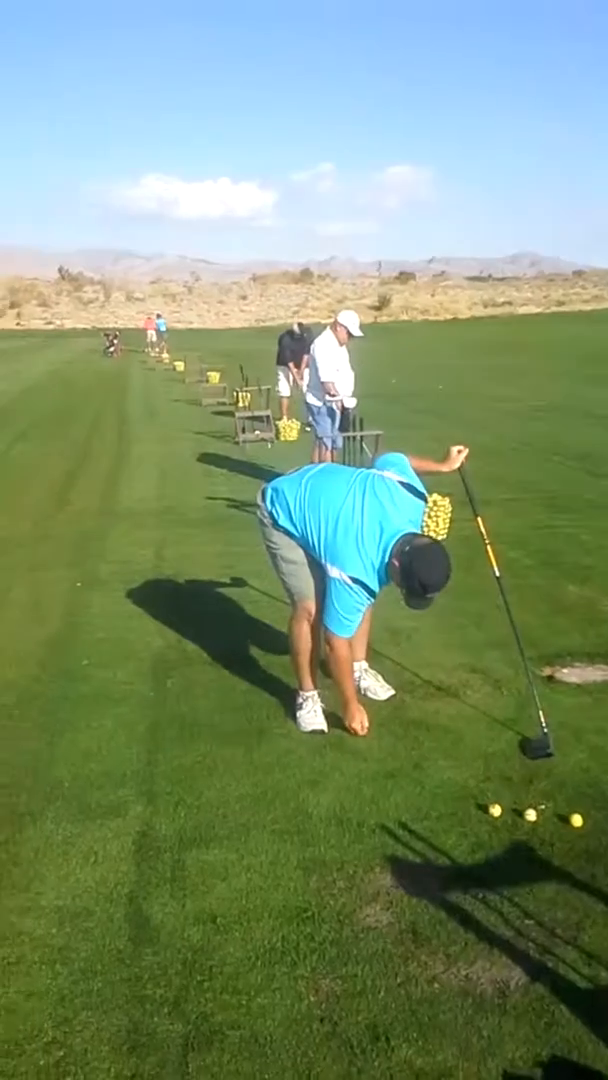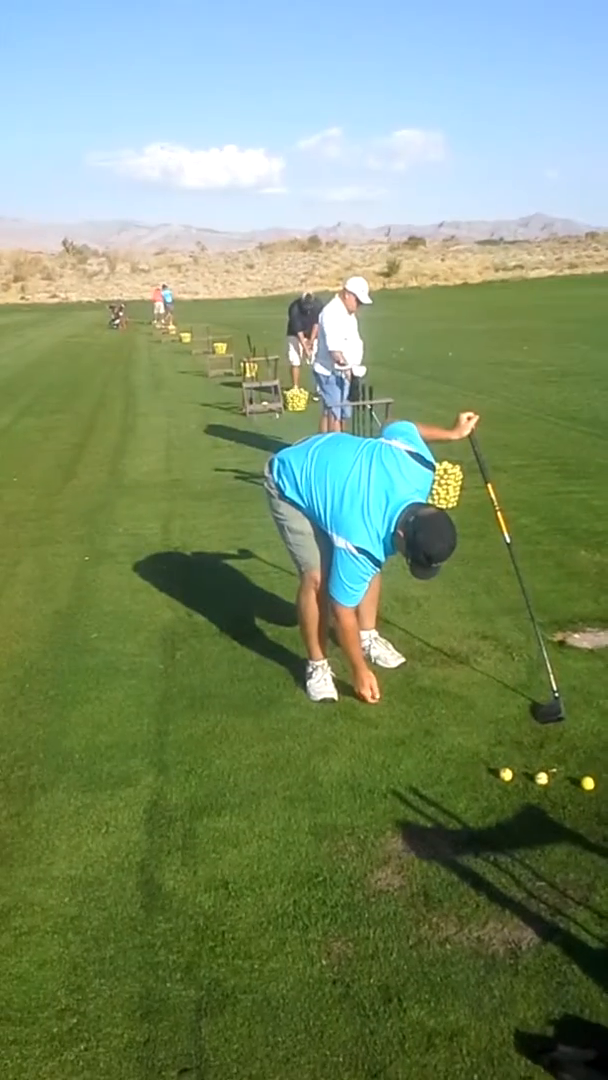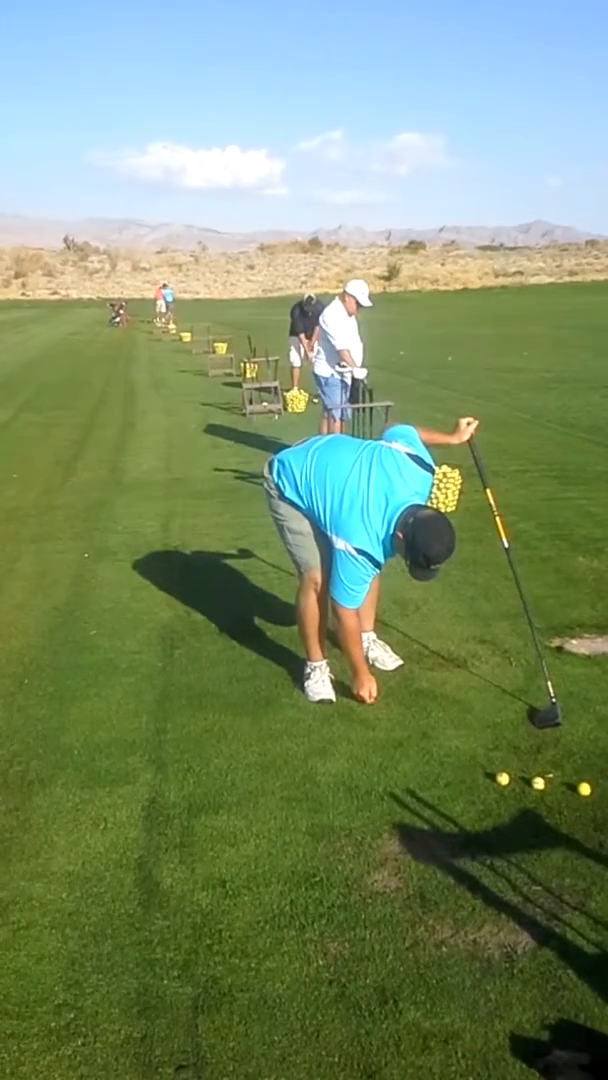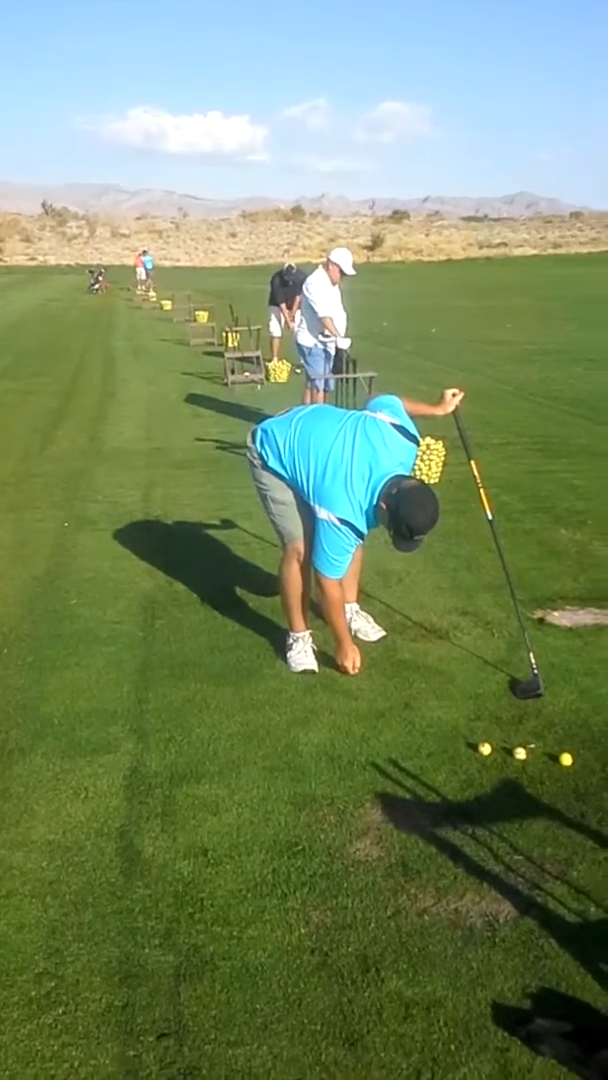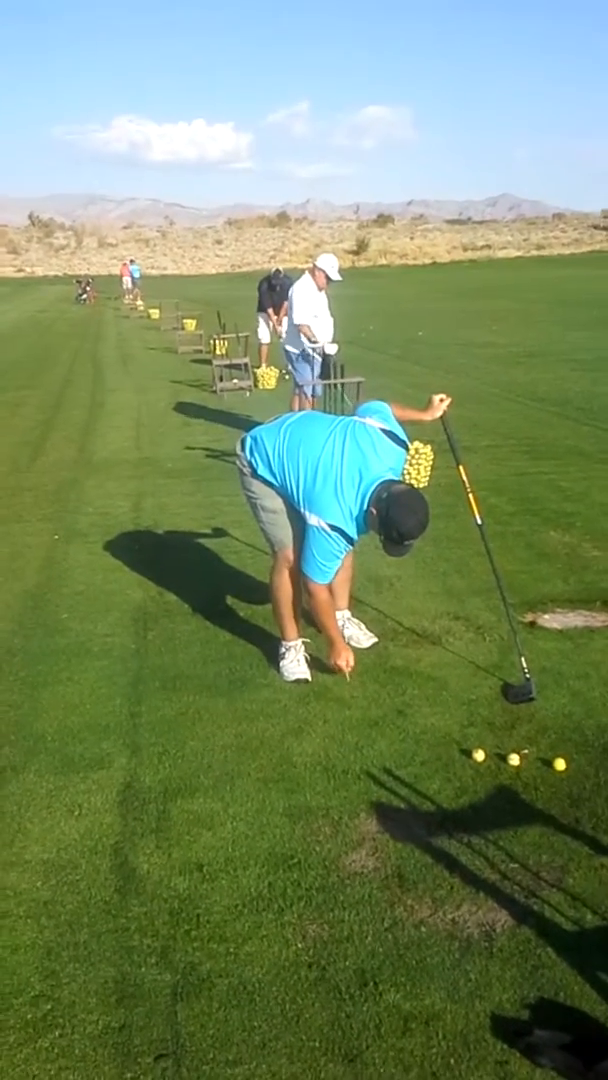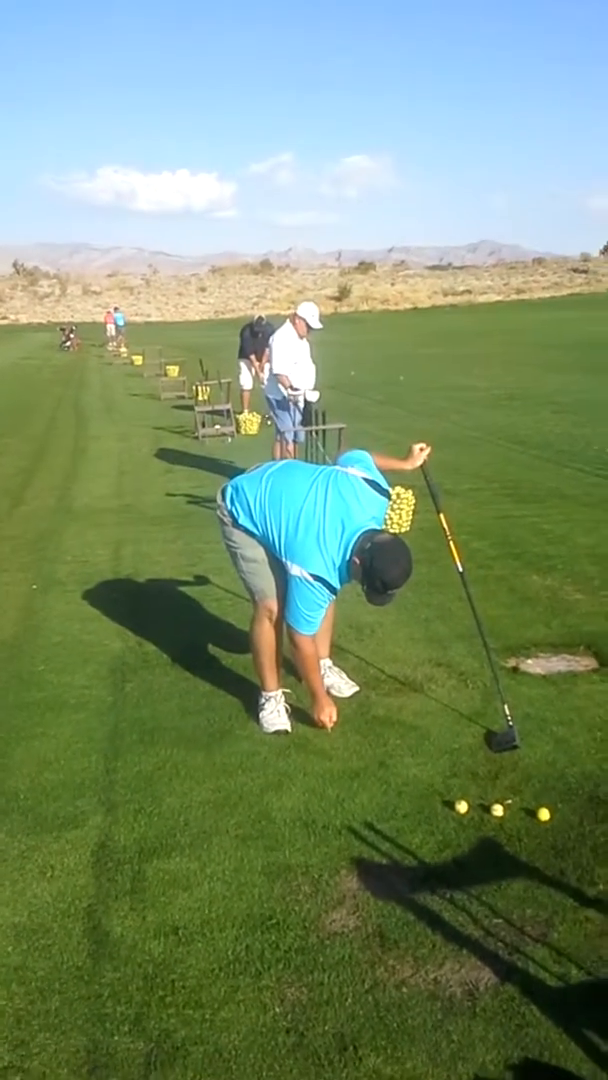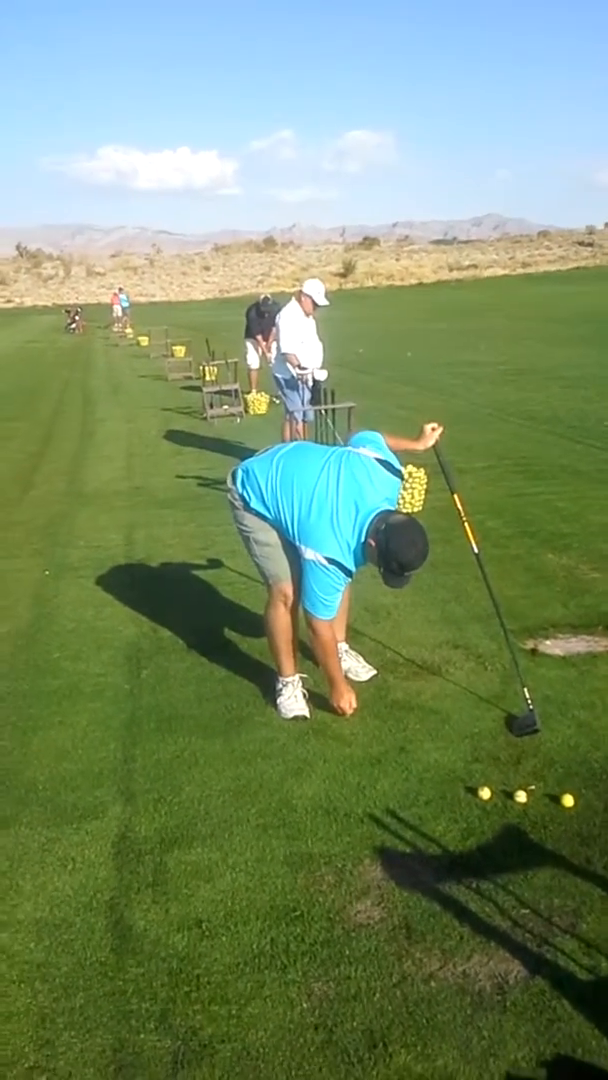
dt=0.4s
person 1, frame 1
left shoulder: (414, 498)
right shoulder: (355, 573)
left elbow: (391, 459)
right elbow: (336, 641)
left wrist: (443, 465)
right wrist: (350, 706)
left hip: (318, 486)
right hip: (283, 513)
left knee: (360, 599)
right knee: (310, 607)
left ankle: (358, 668)
right ankle: (307, 695)
person 1, frame 2
left shoulder: (421, 467)
right shoulder: (360, 542)
left elbow: (399, 428)
right elbow: (342, 610)
left wrist: (453, 432)
right wrist: (360, 672)
left hip: (326, 457)
right hip: (289, 483)
left knee: (370, 564)
right knee: (317, 577)
left ankle: (368, 637)
right ankle: (317, 665)
person 1, frame 3
left shoulder: (421, 470)
right shoulder: (360, 543)
left elbow: (398, 431)
right elbow: (345, 612)
left wrist: (452, 438)
right wrist: (361, 674)
left hip: (325, 457)
right hip: (289, 484)
left knee: (368, 568)
right knee: (317, 578)
left ankle: (367, 638)
right ankle: (315, 666)
person 1, frame 4
left shoulder: (405, 442)
right shoulder: (342, 514)
left elbow: (384, 401)
right elbow: (328, 582)
left wrist: (438, 409)
right wrist: (344, 644)
right hip: (272, 454)
left knee: (352, 539)
right knee: (300, 548)
left ankle: (350, 610)
right ankle: (298, 637)
person 1, frame 5
left shoulder: (394, 447)
right shoulder: (332, 520)
left elbow: (373, 407)
right elbow: (316, 587)
left wrist: (425, 414)
right wrist: (337, 645)
right hip: (262, 463)
left knee: (343, 545)
right knee: (290, 556)
left ankle: (341, 616)
right ankle: (290, 645)
person 1, frame 6
left shoulder: (376, 495)
right shoulder: (315, 570)
left elbow: (354, 456)
right elbow: (301, 639)
left wrist: (406, 463)
right wrist: (320, 699)
left hip: (278, 482)
right hip: (242, 512)
left knee: (324, 595)
right knee: (271, 606)
left ankle: (323, 666)
right ankle: (270, 696)
person 1, frame 7
left shoulder: (388, 476)
right shoulder: (330, 553)
left elbow: (365, 438)
right elbow: (319, 625)
left wrist: (417, 443)
right wrist: (338, 686)
right hip: (253, 495)
left knee: (338, 580)
right knee: (286, 591)
left ankle: (339, 650)
right ankle: (287, 682)
